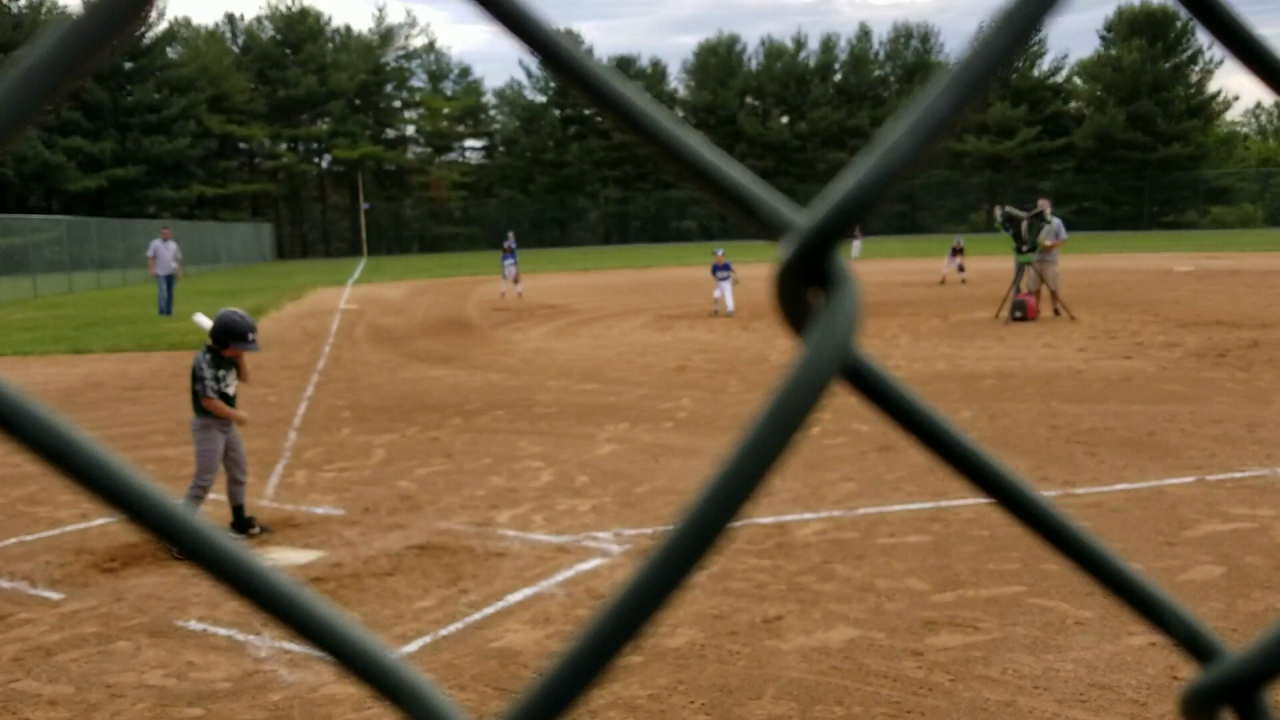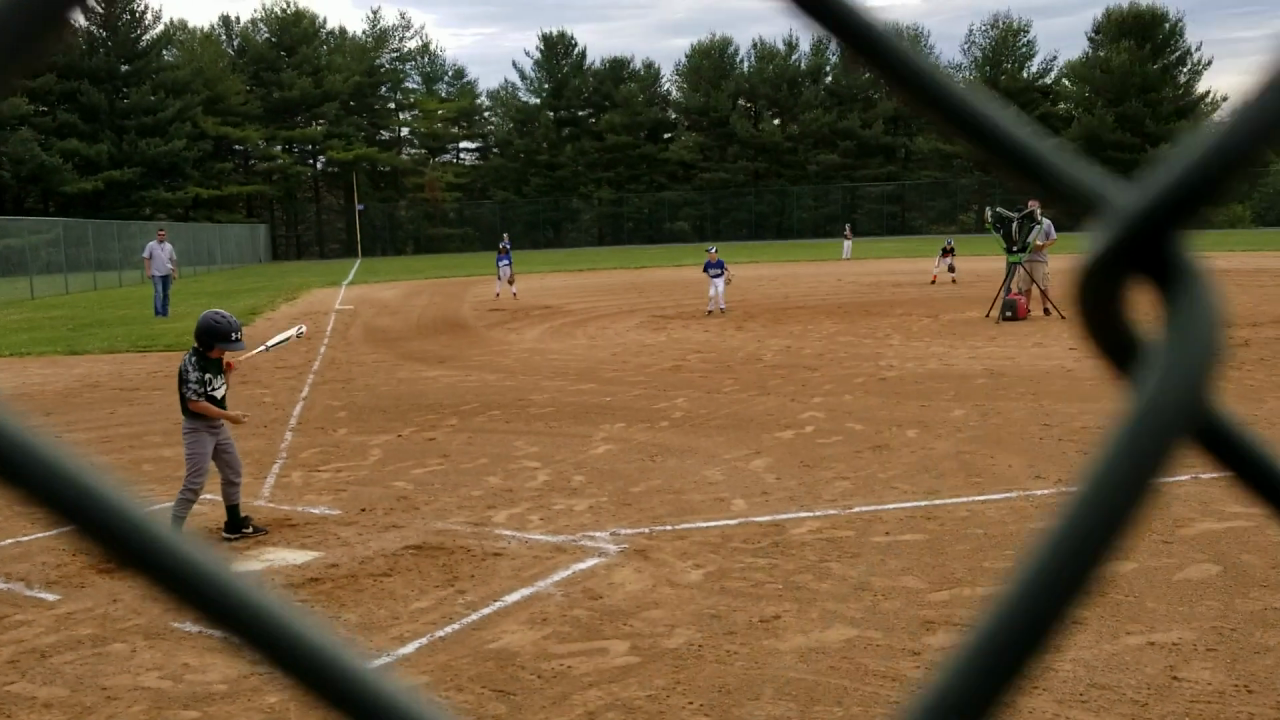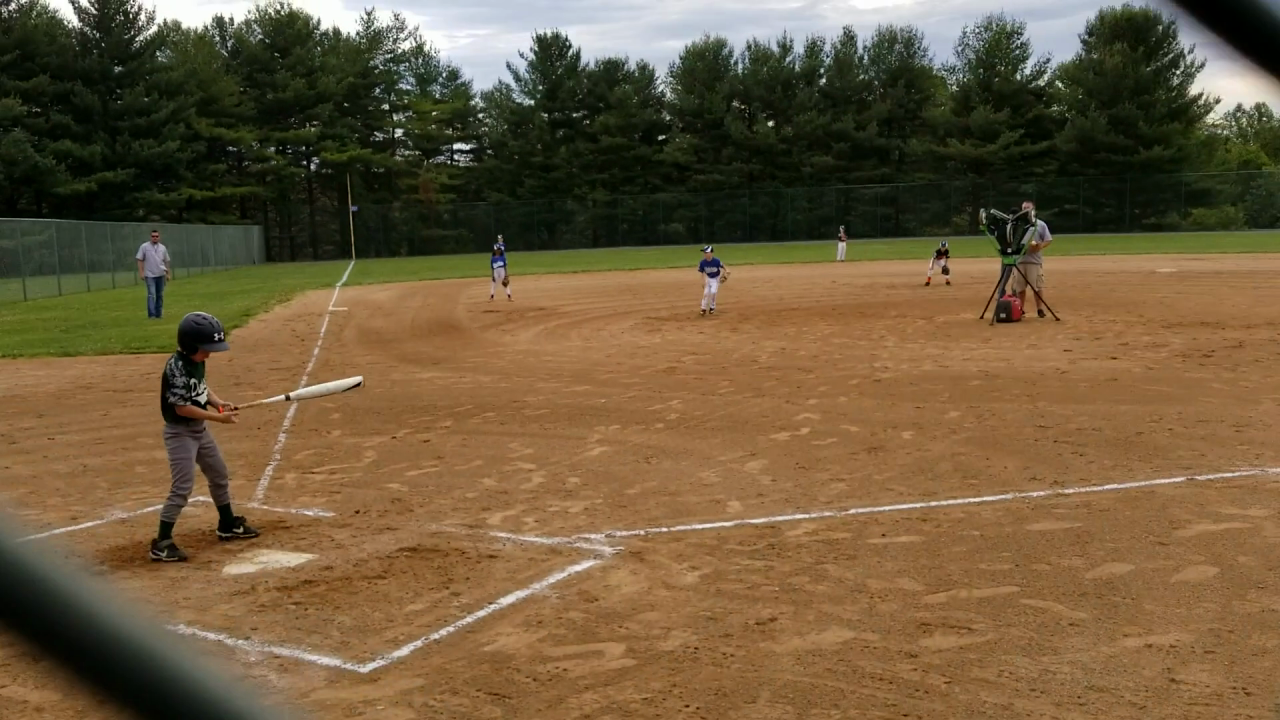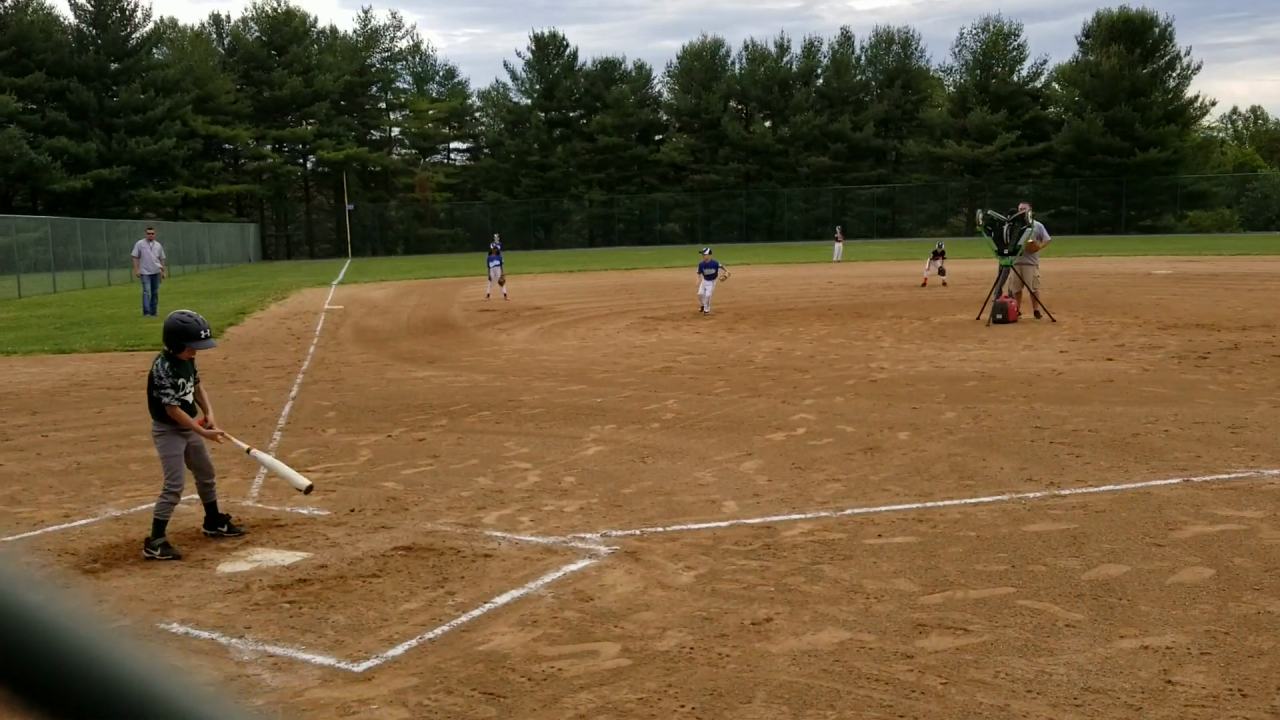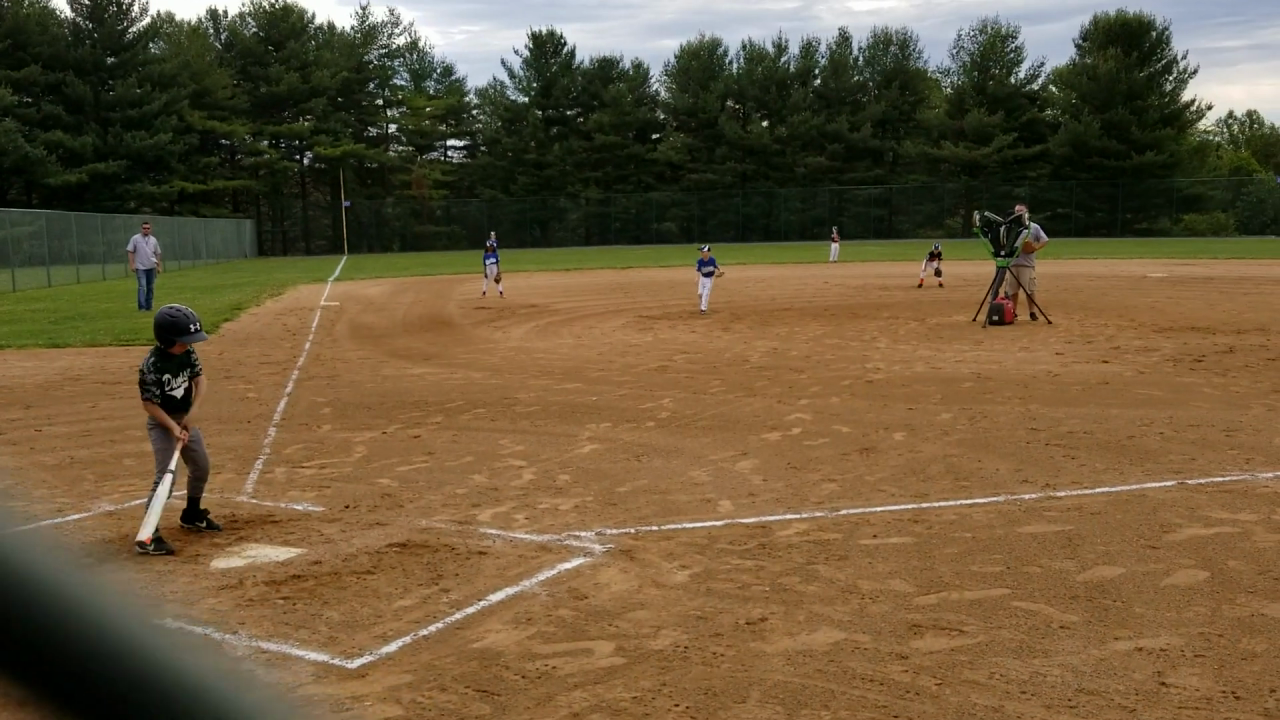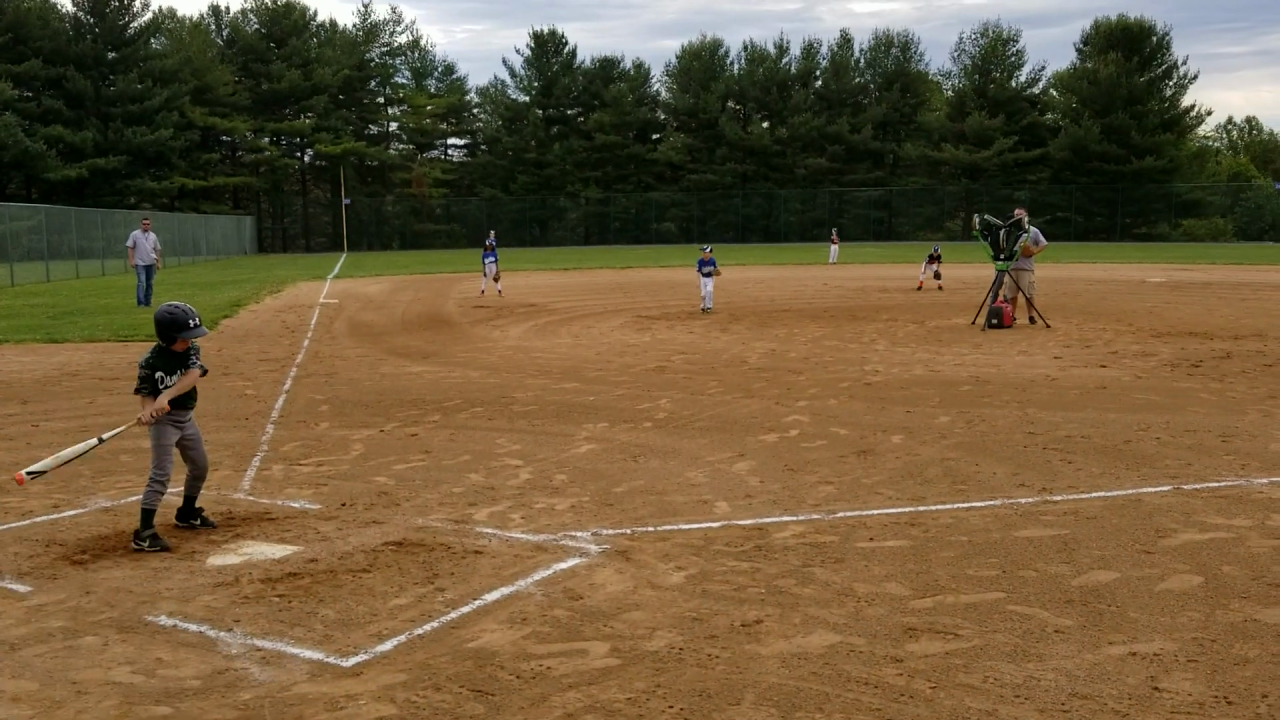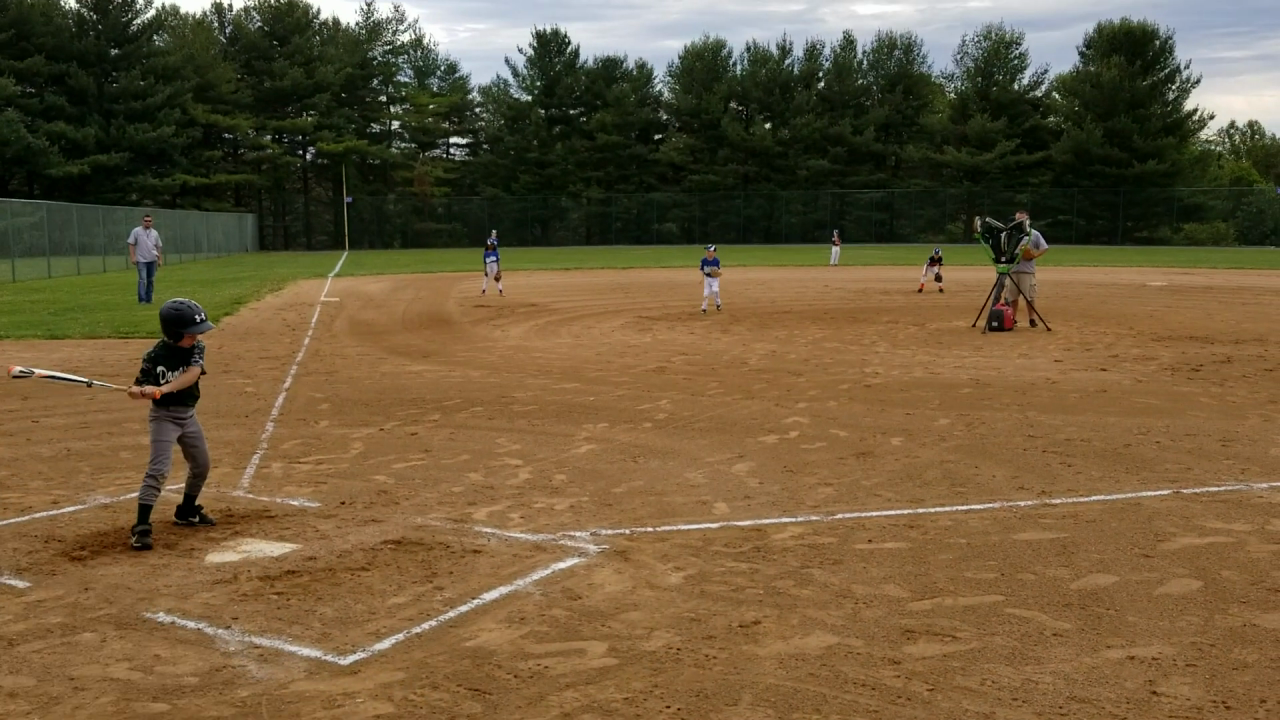
dt=0.1s
person 1, frame 1
left shoulder: (226, 355)
right shoulder: (206, 360)
left elbow: (244, 378)
right elbow: (209, 402)
left wrist: (240, 356)
right wrist: (236, 415)
left hip: (225, 423)
right hip: (207, 424)
left knee: (238, 472)
right knee: (204, 480)
left ankle: (239, 524)
person 1, frame 2
left shoulder: (215, 356)
right shoulder: (192, 363)
left elbow: (223, 385)
right elbow: (195, 403)
left wrist: (227, 369)
right wrist: (228, 416)
left hip: (217, 426)
right hip: (198, 428)
left knee: (232, 473)
right knee: (194, 483)
left ankle: (235, 525)
person 1, frame 3
left shoulder: (197, 361)
right shoulder: (176, 368)
right elbow: (181, 407)
left wrist: (217, 403)
right wrist: (218, 417)
left hip: (200, 429)
right hip: (180, 432)
left knee: (219, 475)
right knee: (182, 487)
left ankle: (228, 526)
right ankle: (162, 543)
person 1, frame 4
left shoulder: (187, 359)
right shoulder: (163, 368)
left elbow: (197, 386)
right elbow: (172, 409)
left wrist: (208, 411)
right wrist: (202, 432)
left hip: (190, 428)
right hip: (168, 430)
left knee: (206, 473)
right knee: (174, 485)
left ankle: (214, 522)
right ankle: (155, 541)
person 1, frame 5
left shoulder: (187, 353)
right shoulder: (153, 363)
left elbow: (200, 380)
right elbow: (150, 403)
left wrist: (192, 411)
right wrist: (172, 427)
left hip: (186, 419)
right hip: (164, 425)
left knee: (201, 468)
right knee: (165, 477)
left ankle: (192, 515)
right ankle: (149, 536)
person 1, frame 6
left shoulder: (191, 349)
right shoulder: (151, 360)
left elbow: (193, 375)
right elbow: (144, 395)
left wrist: (166, 397)
right wrist: (146, 411)
left hip: (186, 418)
right hip: (163, 421)
left knee: (200, 467)
right knee: (161, 474)
left ankle: (187, 514)
right ankle: (144, 532)
person 1, frame 7
left shoulder: (197, 347)
right shoulder: (154, 355)
left elbow: (193, 373)
right elbow: (143, 387)
left wrist: (163, 387)
right wrist: (140, 392)
left hip: (189, 415)
right hip: (163, 417)
left knee: (201, 465)
right knee: (158, 470)
left ankle: (186, 511)
right ankle: (141, 527)
